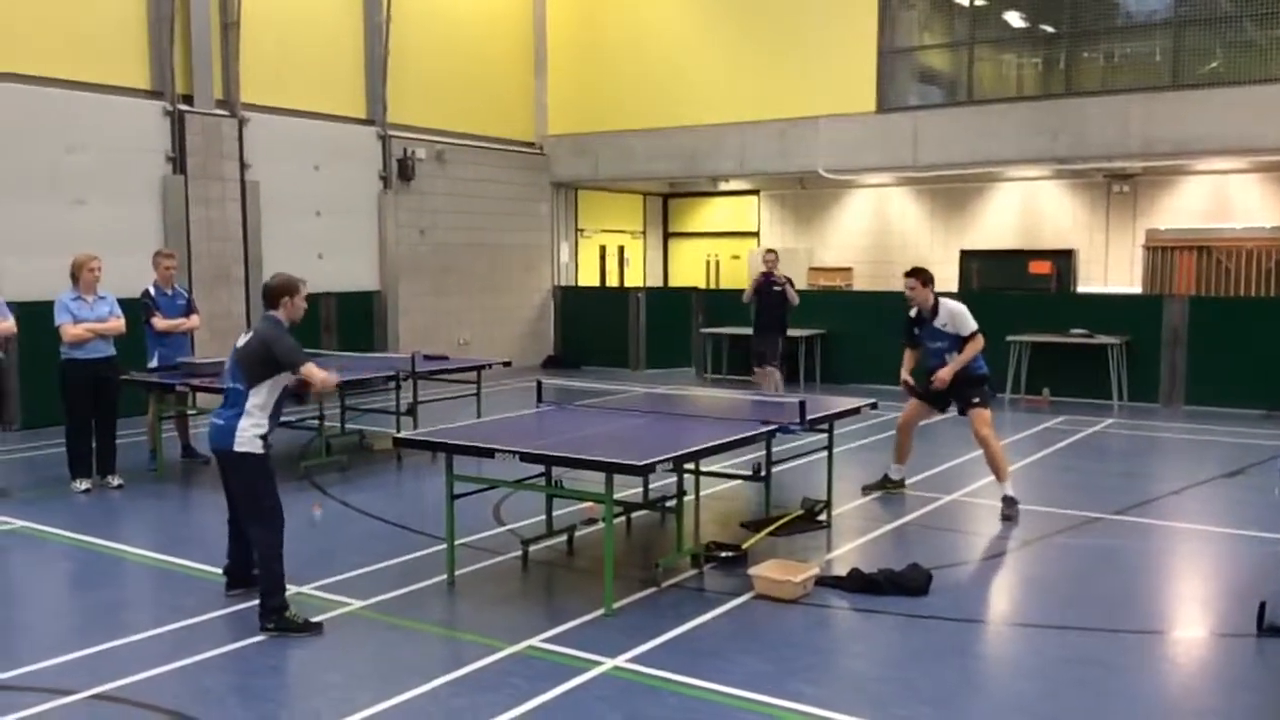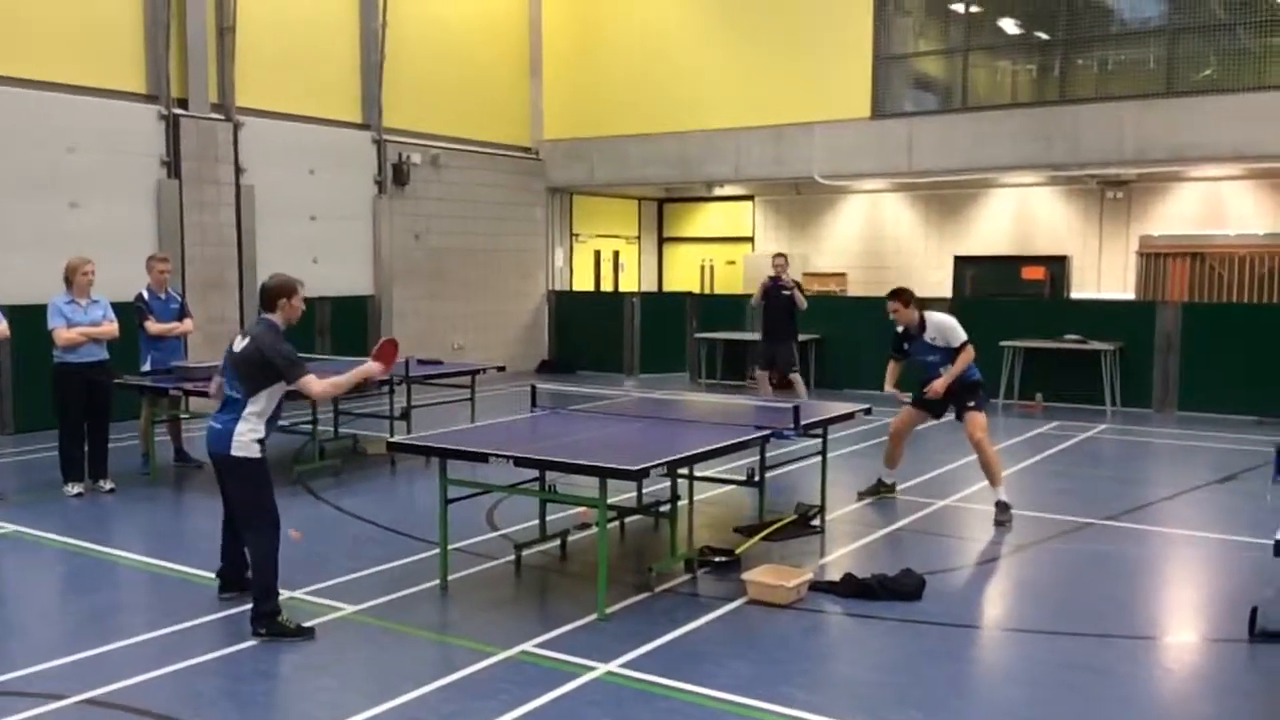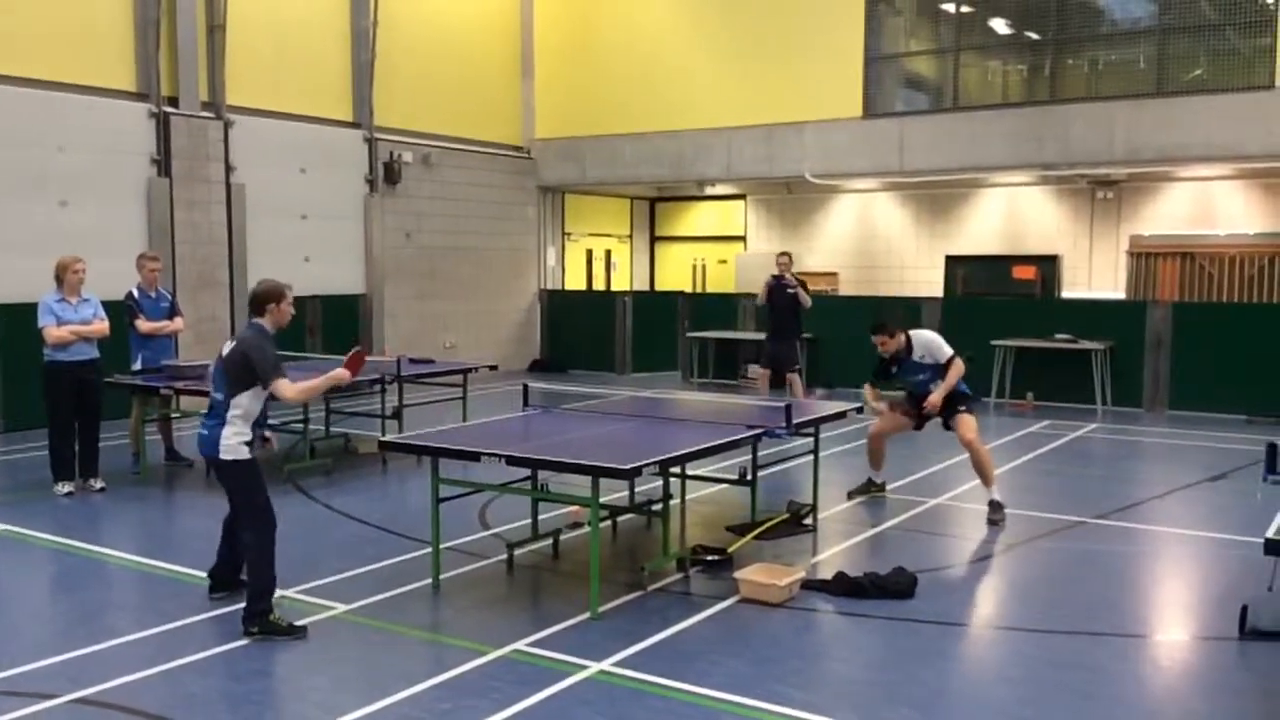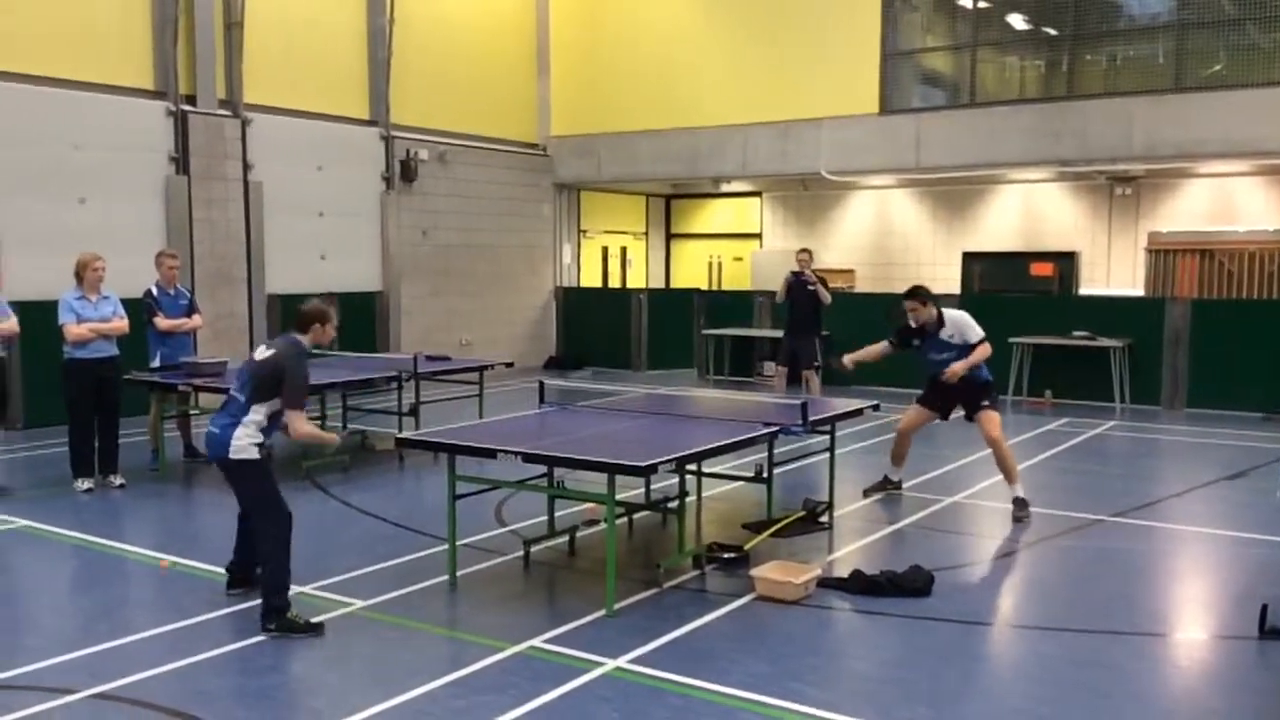
dt=0.3s
person 1, frame 1
left shoulder: (257, 334)
right shoulder: (277, 337)
right elbow: (321, 379)
left wrist: (297, 384)
right wrist: (330, 381)
left hip: (223, 433)
right hip: (244, 440)
left knee: (242, 511)
right knee: (267, 520)
left ankle: (240, 575)
right ankle: (274, 613)
person 1, frame 2
left shoulder: (247, 336)
right shoulder: (272, 344)
left elbow: (217, 388)
right elbow: (318, 390)
right wrist: (363, 372)
left hip: (220, 437)
right hip: (241, 446)
left knee: (236, 514)
right knee: (263, 526)
left ankle: (232, 579)
right ankle: (266, 618)
person 1, frame 3
left shoulder: (241, 340)
right shoulder: (257, 345)
right elbow: (289, 394)
left wrist: (255, 429)
right wrist: (332, 378)
left hip: (214, 439)
right hip: (230, 446)
left knee: (241, 513)
right knee: (260, 524)
left ankle: (223, 579)
right ankle: (258, 616)
person 1, frame 4
left shoulder: (273, 346)
right shoulder: (293, 363)
right elbow: (298, 430)
left wrist: (277, 418)
right wrist: (329, 438)
left hip: (220, 437)
right hip: (239, 447)
left knee: (253, 510)
right knee: (276, 522)
left ankle: (242, 574)
right ankle: (276, 614)
person 2, frame 1
left shoulder: (109, 299)
right shoulder: (64, 301)
left elbow: (120, 327)
right elbow: (69, 335)
left wrist: (88, 326)
right wrist: (104, 330)
left hip: (107, 364)
right hip: (76, 367)
left knee: (107, 420)
right knee: (79, 422)
left ankle: (108, 471)
right ankle: (81, 475)
person 2, frame 2
left shoulder: (102, 303)
right shoulder: (57, 304)
left elbow: (114, 331)
right elbow: (62, 339)
left wrist: (82, 330)
right wrist: (97, 333)
left hip: (99, 369)
right hip: (69, 371)
left knee: (100, 423)
right knee: (71, 426)
left ankle: (100, 476)
right ankle: (73, 479)
person 2, frame 3
left shoulder: (93, 301)
right shoulder: (48, 303)
left elbow: (104, 330)
right elbow: (52, 337)
left wrist: (72, 328)
right wrist: (88, 332)
left hip: (90, 367)
right hip: (59, 369)
left knee: (90, 422)
right knee: (61, 424)
left ankle: (90, 474)
right ankle: (63, 478)
person 2, frame 4
left shoulder: (112, 299)
right shoulder: (67, 300)
left elbow: (124, 327)
right elbow: (72, 334)
left wrist: (91, 326)
right wrist: (107, 330)
left hip: (109, 364)
right hip: (79, 366)
left knee: (110, 419)
right knee: (81, 421)
left ankle: (110, 471)
right ankle: (82, 474)
person 3, frame 1
left shoulder: (954, 310)
right shoulder: (913, 317)
left elbow: (977, 342)
right elbow: (912, 347)
left wrist: (951, 370)
right wrist: (905, 371)
left hip: (969, 377)
right hip: (937, 376)
left knee: (983, 433)
right knee: (904, 423)
left ankle: (1008, 496)
right ankle: (894, 478)
person 3, frame 2
left shoulder: (942, 322)
right shoulder: (901, 334)
left elbow: (968, 352)
right elbow: (896, 360)
left wrist: (945, 381)
right wrist: (889, 384)
left hip: (965, 383)
right hip: (933, 385)
left knee: (978, 438)
right knee: (897, 430)
left ankle: (1001, 501)
right ankle: (886, 483)
person 3, frame 3
left shoulder: (927, 339)
right shoulder: (887, 360)
left elbow: (958, 365)
right elbow: (870, 388)
left wrist: (940, 393)
right wrist: (874, 404)
left hip: (952, 395)
right hip: (919, 399)
left knee: (970, 439)
right knee: (875, 433)
left ankle: (995, 501)
right ankle: (875, 482)
person 3, frame 4
left shoulder: (959, 319)
right shoulder: (912, 330)
left elbow: (985, 348)
right elbow: (884, 347)
left wrist: (962, 365)
right wrist: (851, 358)
left hip: (975, 383)
right hip: (941, 383)
left knee: (994, 436)
right knee: (903, 428)
left ankle: (1019, 498)
right ankle: (892, 479)
person 4, frame 1
left shoulder: (184, 294)
right shoulder: (149, 295)
left elbow: (195, 323)
right elbow: (158, 325)
left wrist: (169, 325)
right wrist: (181, 321)
left hip: (183, 359)
right hip: (160, 361)
left knee: (181, 406)
right knee: (156, 407)
left ankle: (186, 448)
right ankle: (154, 453)
person 4, frame 2
left shoulder: (177, 298)
right shoulder: (142, 299)
left elbow: (189, 327)
right elbow: (151, 329)
left wrist: (162, 329)
right wrist: (175, 325)
left hip: (176, 363)
right hip: (153, 365)
left knee: (174, 410)
right knee: (149, 411)
left ankle: (179, 453)
right ankle: (146, 457)
person 4, frame 3
left shoulder: (168, 296)
right shoulder: (132, 297)
left elbow: (179, 325)
right elbow: (142, 327)
left wrist: (153, 327)
right wrist: (165, 323)
left hip: (167, 362)
right hip: (143, 364)
left knee: (165, 409)
right knee: (139, 410)
left ankle: (170, 452)
right ankle: (137, 456)
person 4, frame 4
left shoulder: (186, 294)
right shoulder: (151, 295)
left elbow: (197, 323)
right elbow: (161, 325)
left wrist: (172, 324)
right wrist: (184, 321)
left hip: (185, 359)
right hip: (162, 361)
left knee: (184, 406)
right knee: (158, 407)
left ankle: (189, 448)
right ankle: (156, 453)
